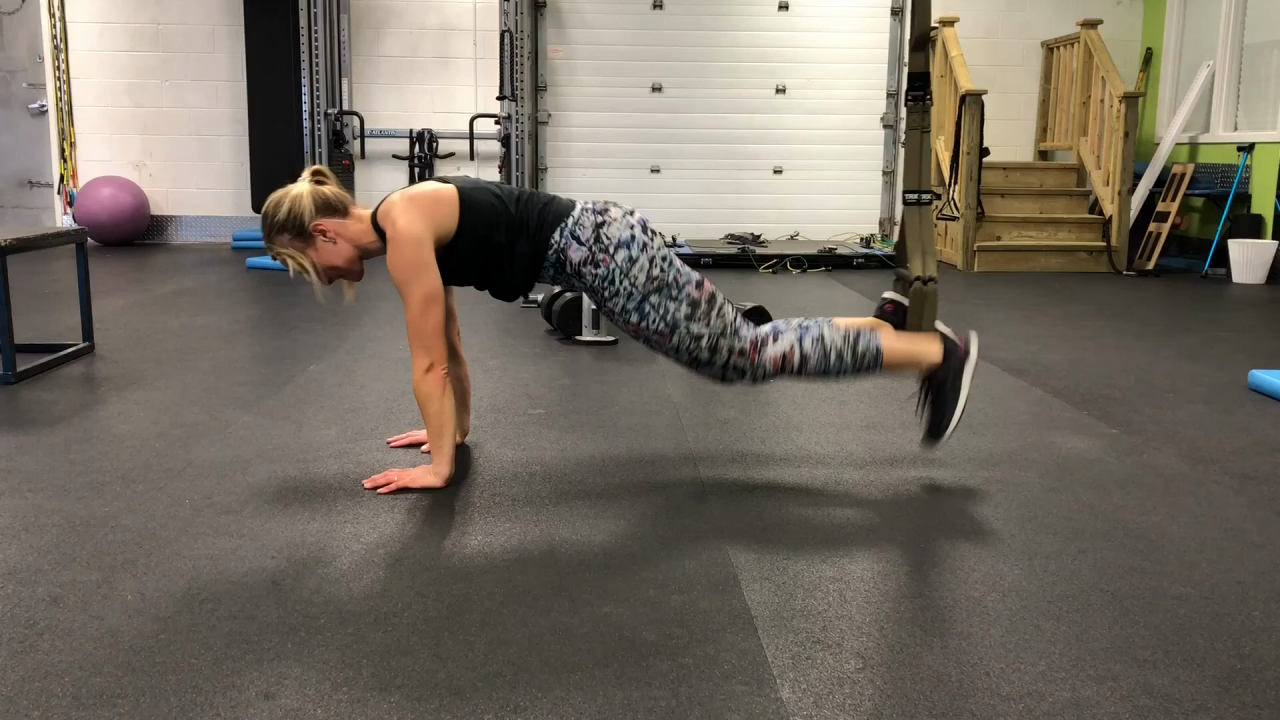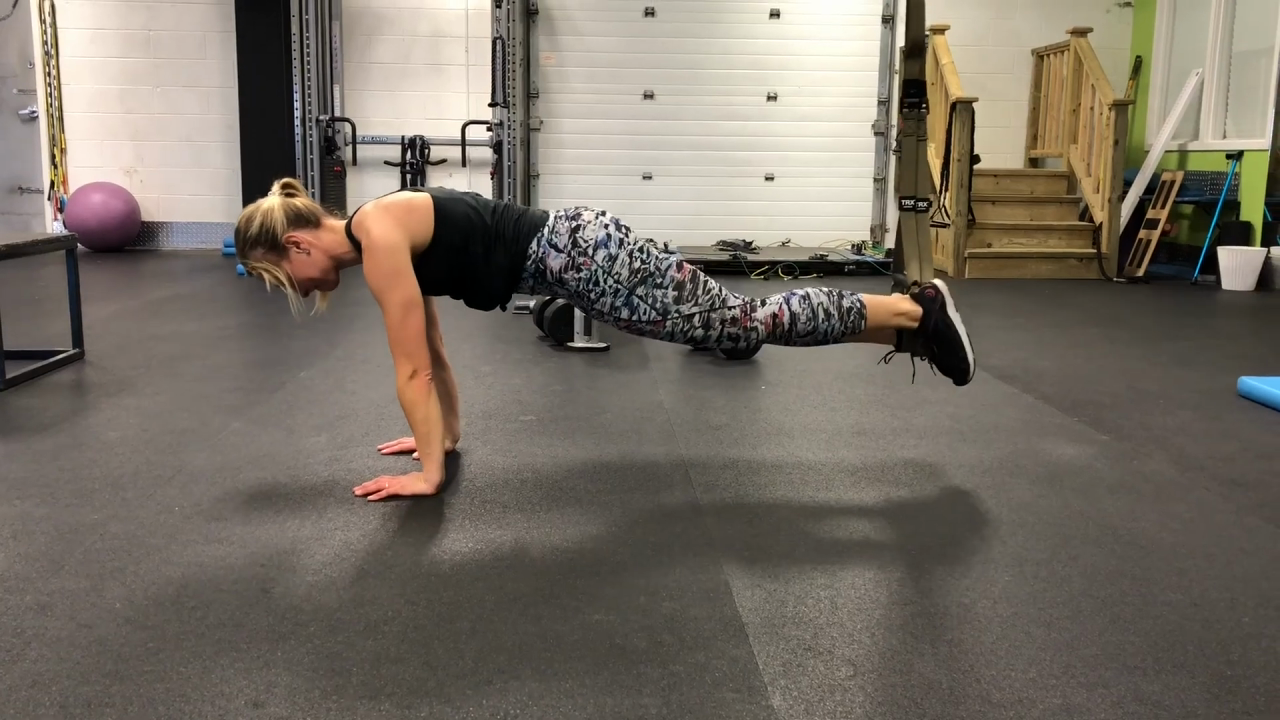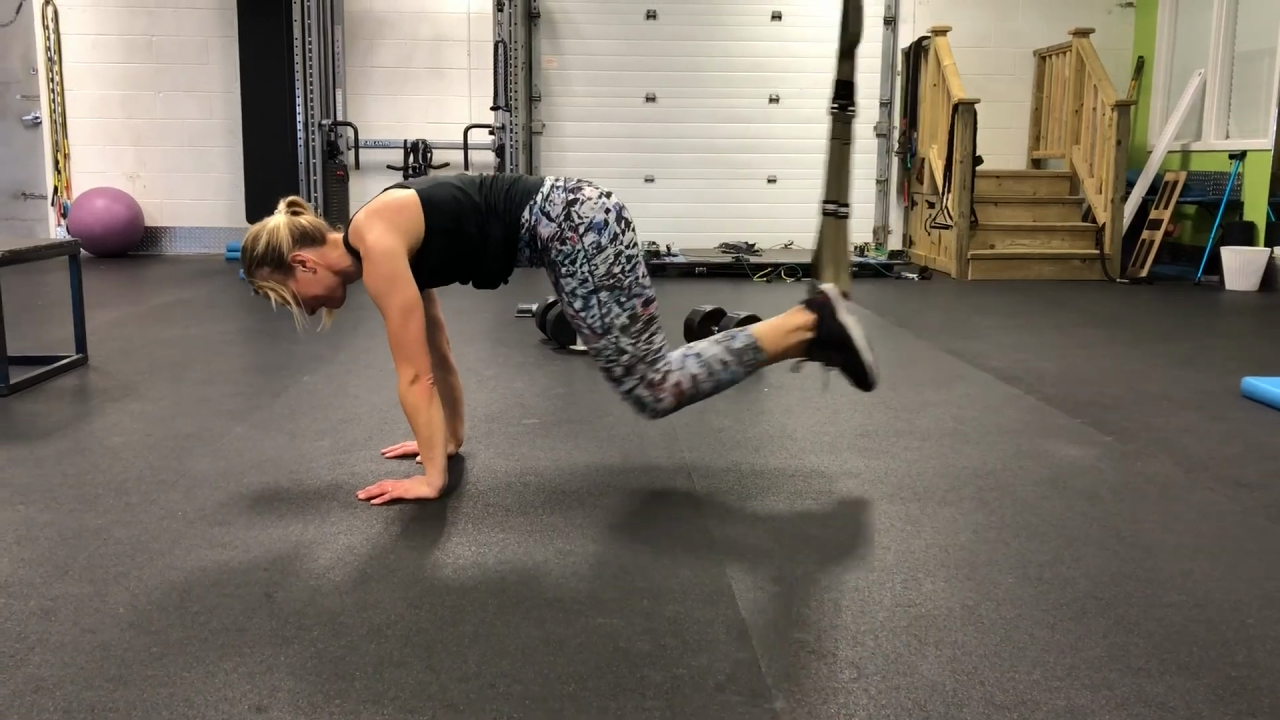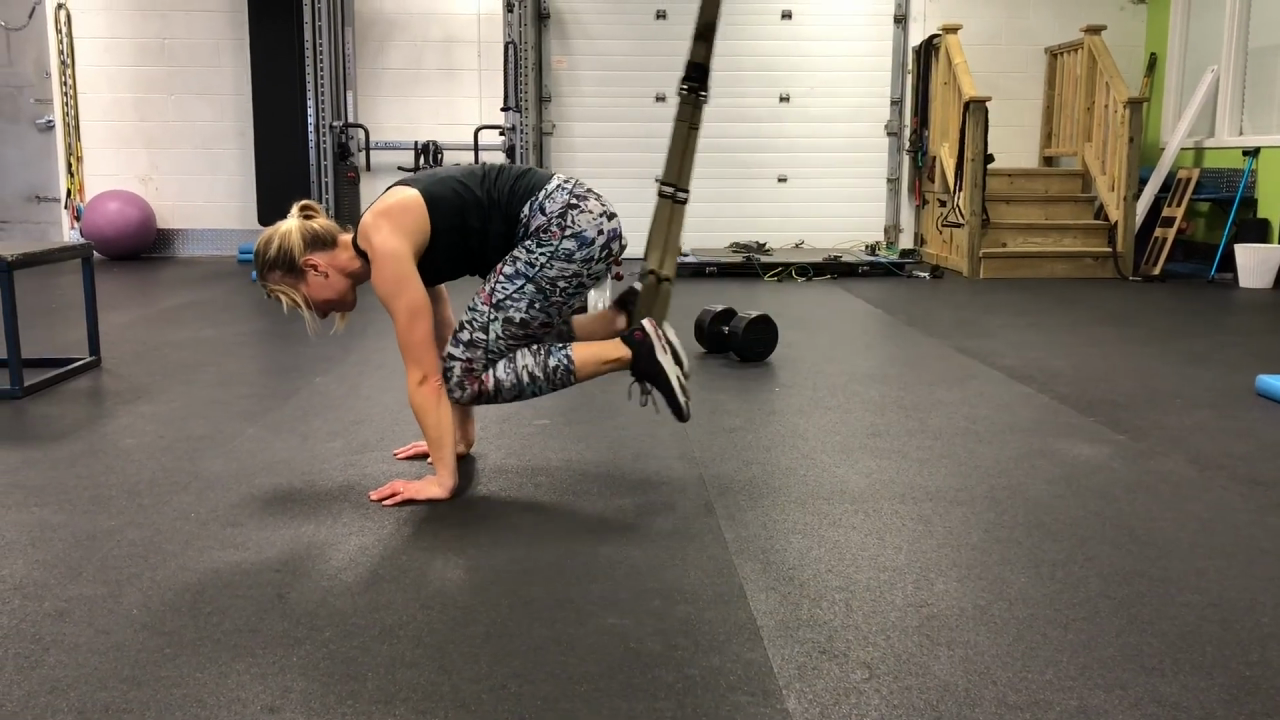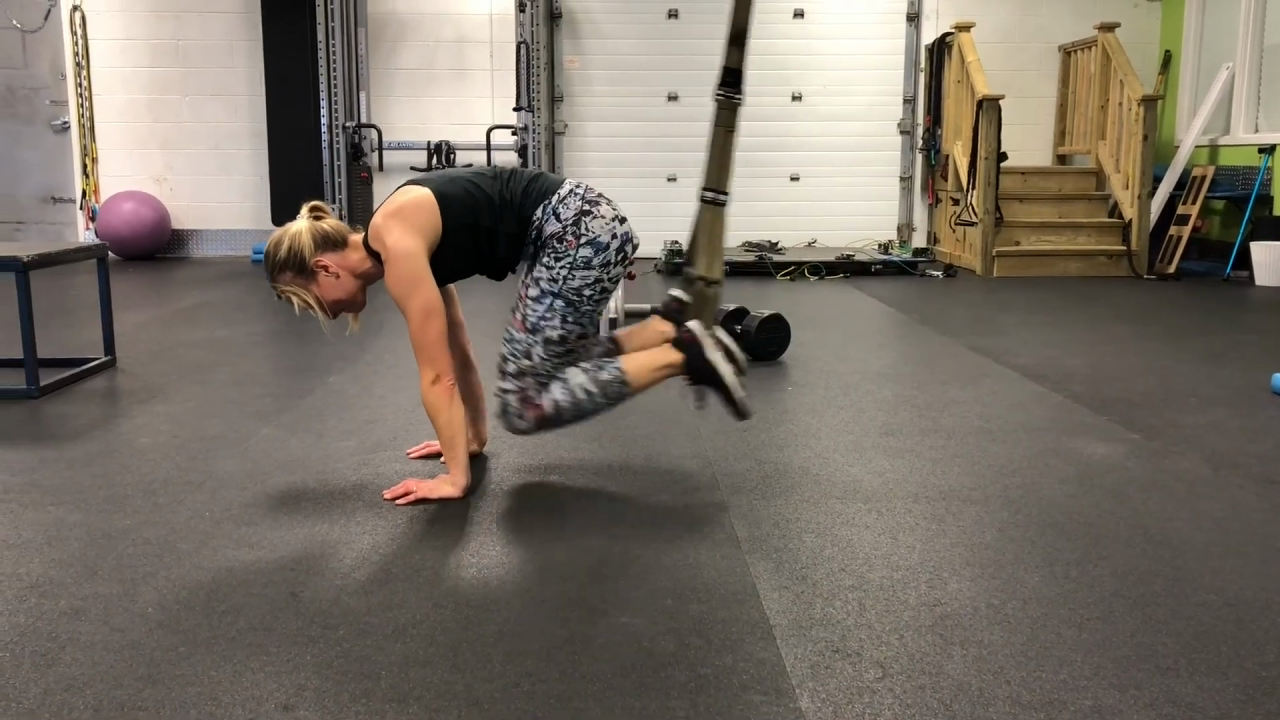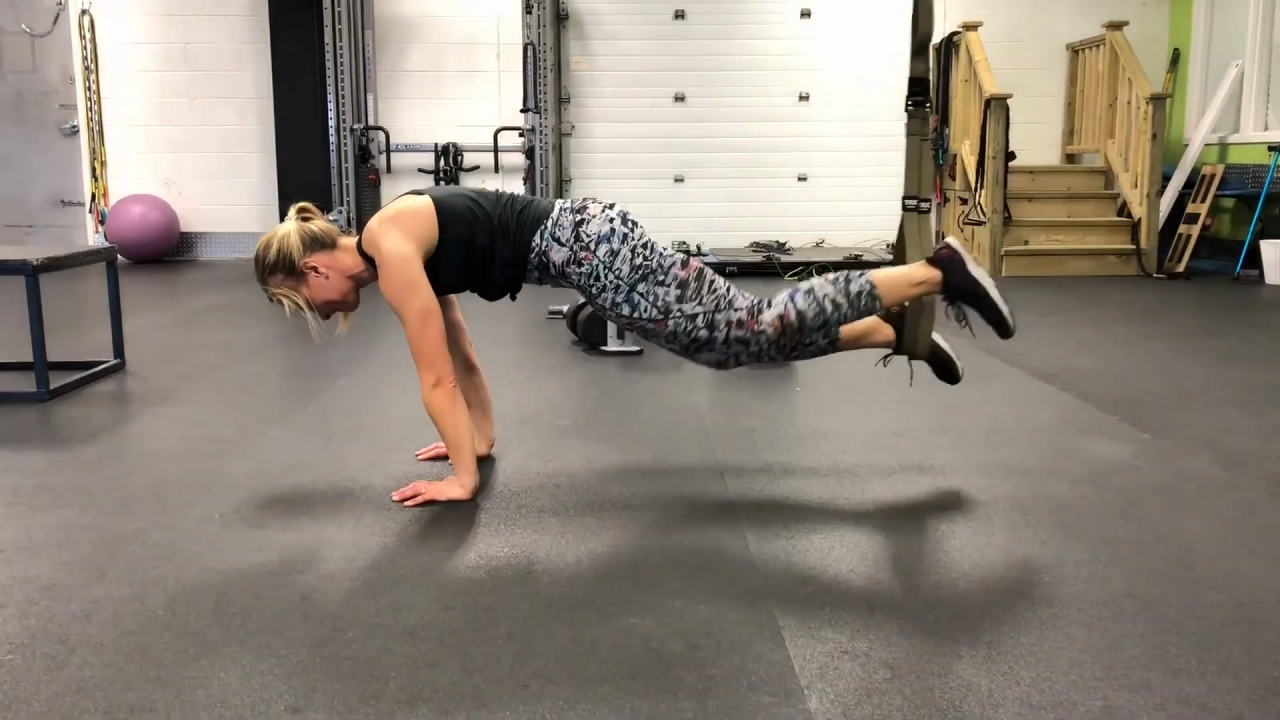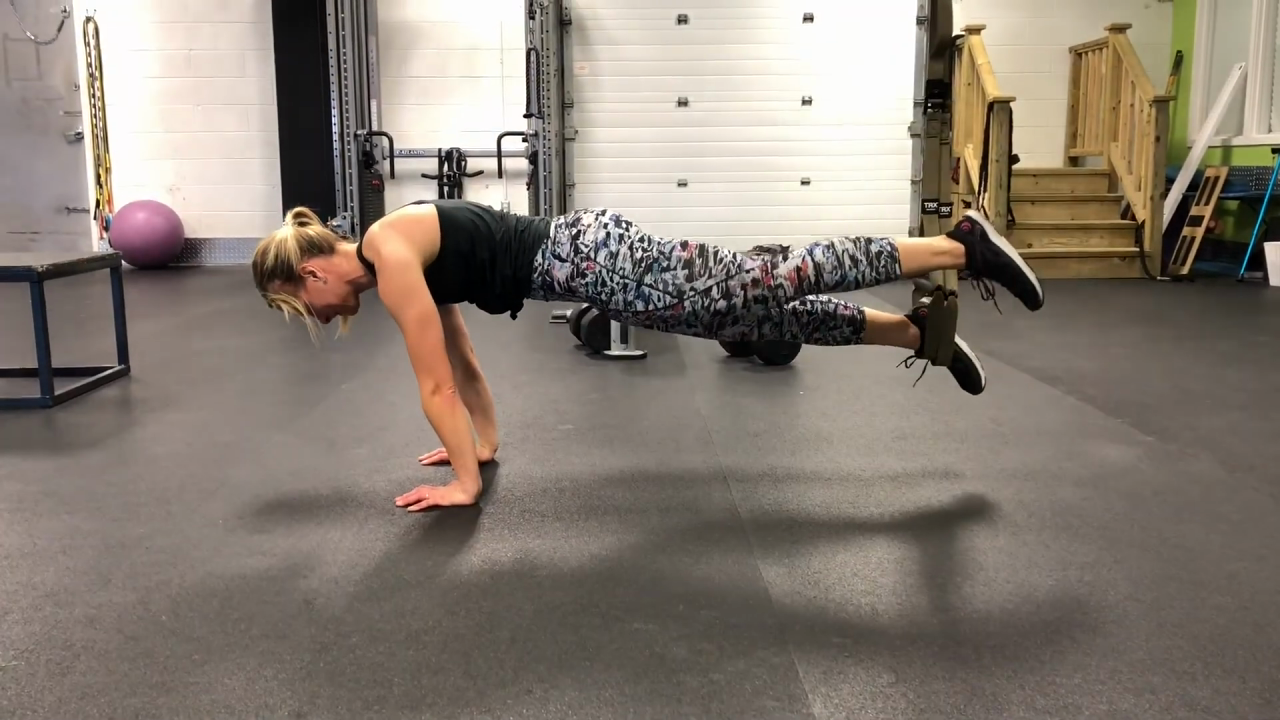
dt=0.7s
person 1, frame 1
left shoulder: (403, 228)
right shoulder: (408, 229)
left elbow: (429, 361)
right elbow: (449, 347)
left wrist: (438, 466)
right wrist: (455, 428)
left hip: (602, 251)
right hip: (596, 248)
left knee: (745, 354)
right knee: (742, 347)
left ankle: (934, 354)
right ankle: (889, 326)
person 1, frame 2
left shoulder: (378, 237)
right shoulder: (386, 239)
left elbow: (412, 368)
right elbow: (432, 355)
left wrist: (429, 472)
right wrist: (446, 432)
left hip: (580, 256)
right hip: (570, 253)
left knee: (746, 321)
right knee: (744, 323)
left ankle: (916, 311)
right ankle: (907, 329)
person 1, frame 3
left shoulder: (374, 245)
right shoulder: (393, 244)
left elbow: (415, 373)
right elbow: (437, 354)
left wrist: (433, 477)
right wrist: (449, 438)
left hip: (575, 221)
right hip: (578, 221)
left knee: (651, 389)
right knee: (642, 374)
left ankle: (808, 322)
right ankle: (803, 329)
person 1, frame 4
left shoulder: (385, 247)
right shoulder: (396, 236)
left elbow: (426, 375)
right elbow: (443, 348)
left wrist: (444, 478)
right wrist: (461, 437)
left hip: (567, 225)
right hip: (574, 219)
left knee: (467, 375)
right knee: (501, 358)
left ankle: (629, 351)
right ankle: (625, 323)
person 1, frame 5
left shoulder: (396, 244)
right shoulder: (403, 244)
left elbow: (435, 373)
right elbow: (453, 352)
left wrist: (455, 476)
right wrist: (472, 437)
left hip: (581, 230)
right hip: (581, 226)
left knee: (529, 406)
right knee: (547, 373)
left ankle: (681, 355)
right ankle: (669, 327)
person 1, frame 6
left shoulder: (388, 249)
right shoulder: (408, 249)
left elbow: (437, 378)
right elbow: (460, 356)
left wrist: (463, 477)
right wrist: (480, 438)
left hip: (585, 245)
right hip: (585, 242)
left knee: (750, 328)
right knee: (742, 335)
left ankle: (936, 275)
right ankle: (896, 335)
person 1, frame 7
left shoulder: (388, 256)
right shoulder: (409, 260)
left elbow: (436, 384)
right elbow: (461, 360)
left wrist: (464, 482)
right wrist: (484, 443)
left hip: (592, 258)
right hip: (587, 255)
left knee: (777, 285)
right knee: (769, 308)
left ankle: (960, 247)
right ankle: (920, 333)
